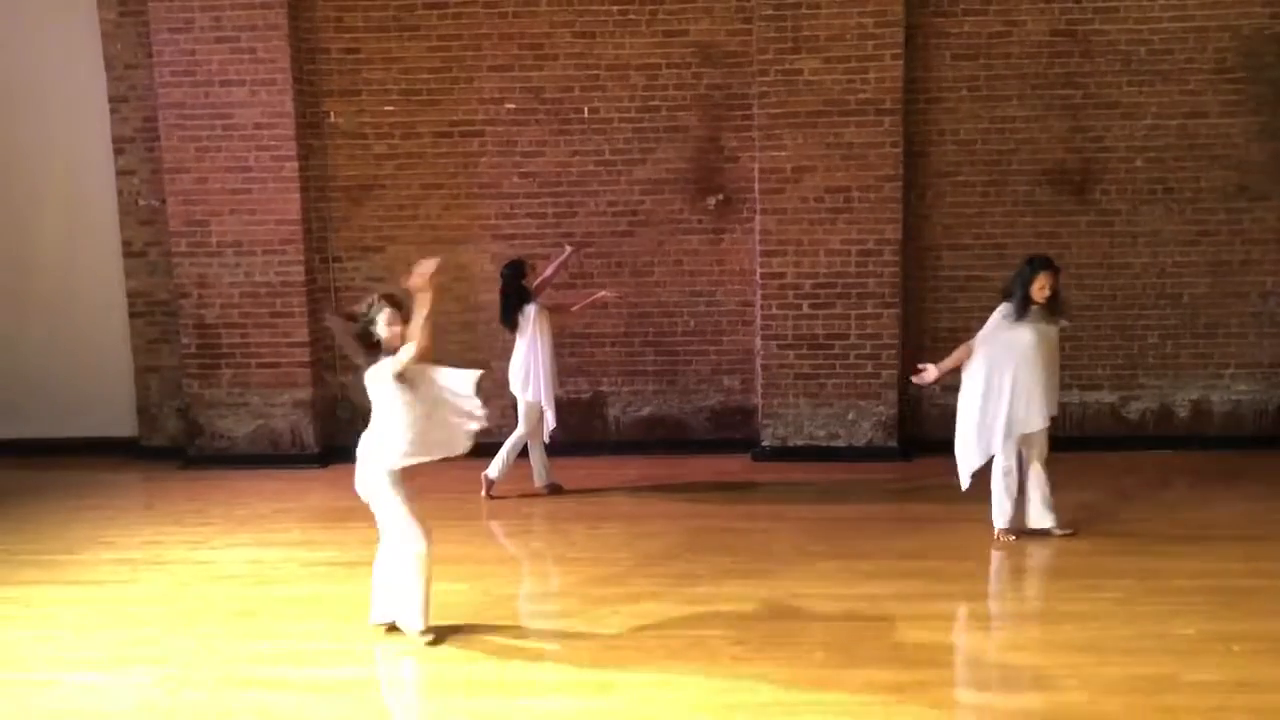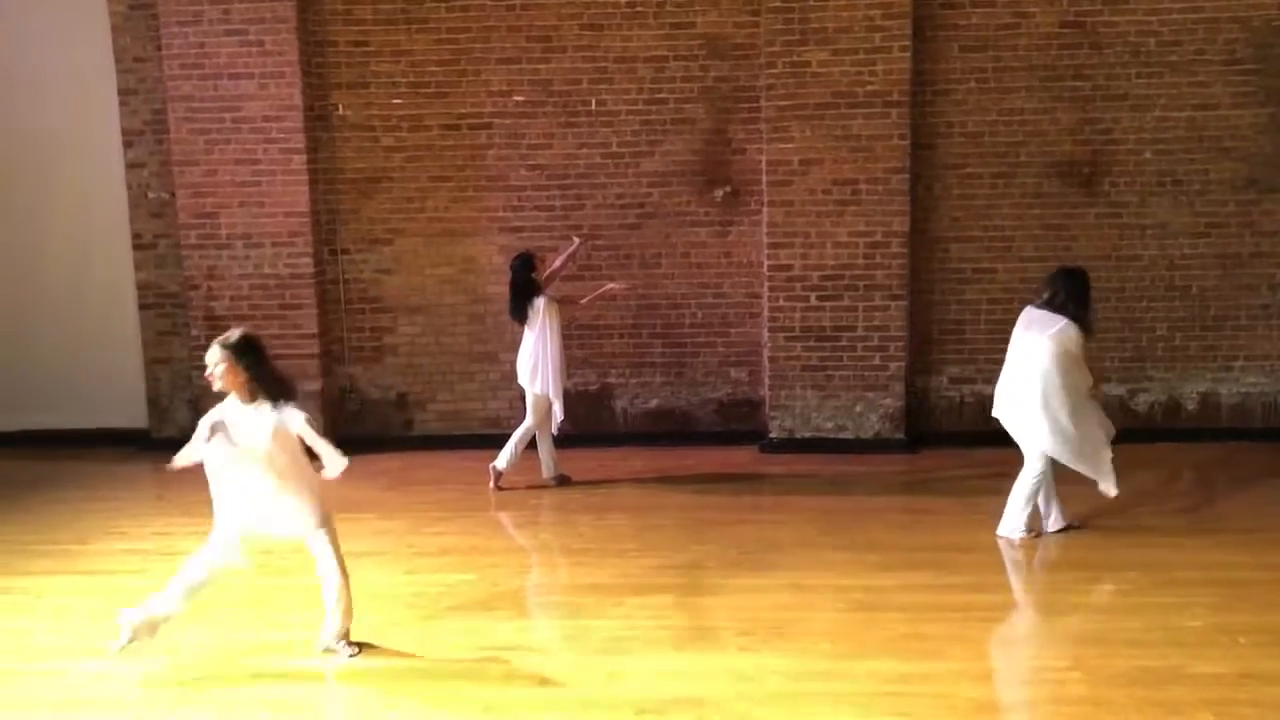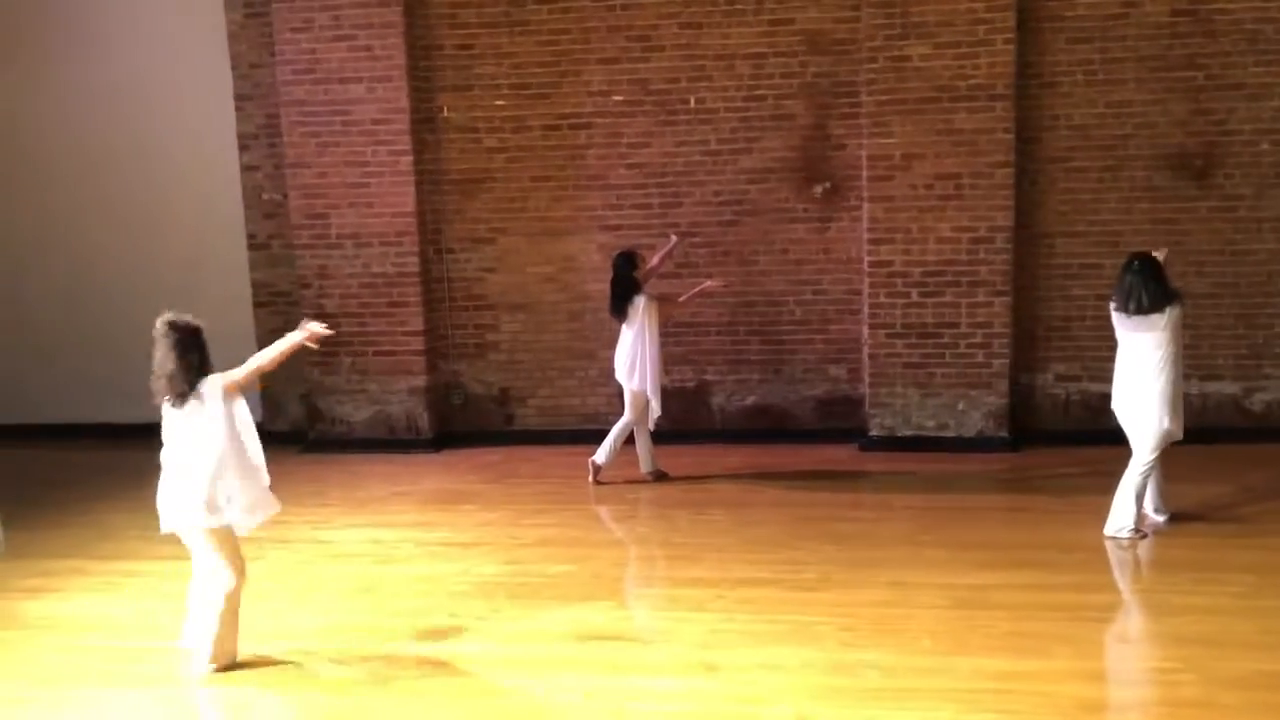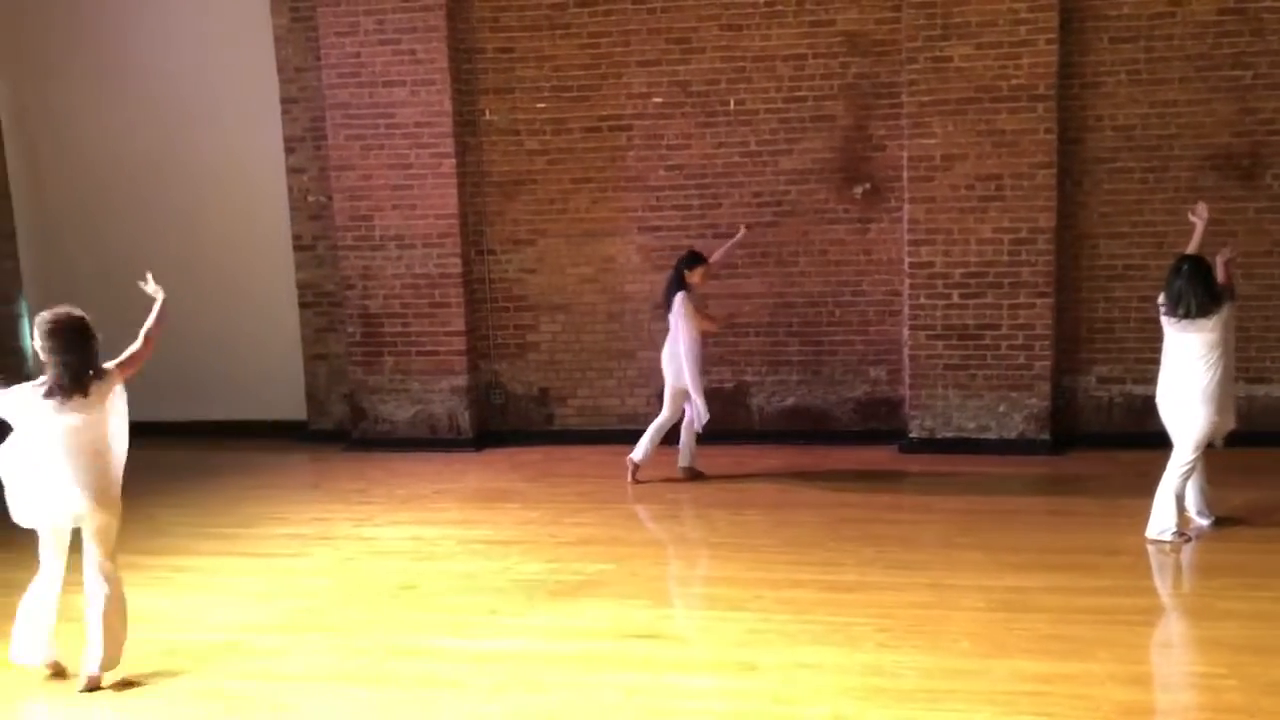
dt=1s
person 1, frame 1
left shoulder: (395, 365)
right shoulder: (385, 367)
right elbow: (417, 346)
right wrist: (423, 296)
left hip: (381, 466)
right hip: (381, 468)
left knee: (392, 541)
right knee: (412, 542)
left ankle: (386, 613)
right ankle: (411, 619)
person 1, frame 2
left shoulder: (281, 406)
right shoulder: (217, 418)
left elbow: (305, 430)
right elbow: (194, 448)
left wrist: (331, 455)
right wrist: (193, 454)
left hip: (299, 502)
right hip: (247, 509)
left knee: (331, 573)
right knee: (199, 570)
left ankle: (336, 635)
right ankle: (146, 621)
person 1, frame 3
left shoulder: (173, 399)
right shoulder: (211, 387)
right elbow: (253, 366)
right wrist: (298, 335)
left hip: (176, 498)
right hip: (202, 500)
left knee: (208, 567)
right knee: (228, 574)
left ankle: (198, 641)
right ankle: (214, 655)
person 1, frame 4
right shoulder: (102, 383)
right elbow: (142, 348)
right wrist: (159, 302)
left hip: (54, 498)
right hip: (98, 496)
left knee: (51, 573)
right knee: (102, 576)
left ankle: (40, 653)
right ankle: (97, 666)
person 2, frame 1
left shoulder: (1048, 316)
right shoulder: (1008, 313)
right elbow: (974, 345)
right wrist: (940, 368)
left hip: (1038, 401)
right hip: (1010, 400)
left knee: (1037, 459)
right knee: (1007, 460)
left ankle: (1042, 518)
right ankle: (1002, 521)
person 2, frame 2
left shoulder: (1029, 314)
right shoulder: (1069, 330)
right elbow: (1078, 372)
right wrist: (1091, 389)
left hip: (1012, 398)
right hip: (1034, 404)
left knee: (1041, 460)
right knee: (1037, 464)
left ankle: (1054, 519)
right ankle: (1013, 526)
person 2, frame 3
left shoulder: (1118, 311)
right shoulder: (1171, 314)
left elbow: (1133, 292)
right elbow: (1169, 295)
left wrist: (1153, 263)
right wrist: (1156, 269)
left hip: (1126, 398)
right hip: (1155, 400)
left knee: (1148, 455)
right knee: (1144, 461)
left ankle: (1154, 510)
right ankle: (1121, 524)
person 2, frame 4
left shoulder: (1167, 309)
right shoulder: (1218, 314)
left elbow: (1185, 270)
right elbow: (1225, 290)
left wrist: (1199, 226)
right wrist: (1223, 265)
left hip: (1169, 396)
right hip: (1199, 401)
left knee: (1191, 454)
right knee: (1184, 460)
left ankle: (1200, 513)
right ankle: (1162, 527)
person 3, frame 1
left shoulder: (532, 305)
right shoulder: (528, 303)
left elbow: (567, 310)
right elbow: (549, 275)
left wrist: (597, 297)
right wrist: (568, 254)
left hip: (533, 372)
right hip: (528, 373)
left knee: (535, 430)
right knee: (525, 430)
left ankle: (544, 480)
right ankle: (491, 474)
person 3, frame 2
left shoulder: (538, 298)
right shoulder: (538, 299)
right wrist: (576, 247)
left hip: (540, 365)
right hip: (537, 366)
left knee: (543, 421)
right knee: (533, 422)
left ankle: (552, 472)
right ankle: (499, 466)
person 3, frame 3
left shoulder: (631, 294)
right shoulder: (642, 301)
left elbow: (656, 268)
right elbow: (676, 300)
left wrist: (674, 248)
right wrist: (700, 282)
left hip: (634, 362)
right hip: (636, 364)
left knee: (641, 418)
right knee: (631, 418)
left ankle: (649, 467)
right ankle: (598, 460)
person 3, frame 4
left shoulder: (685, 290)
right shoulder: (684, 299)
left elbow: (714, 260)
right elbow: (710, 325)
left wrist: (738, 239)
left hip: (684, 361)
right hip: (680, 362)
left knee: (693, 411)
right knee: (669, 415)
left ankle: (686, 463)
right ankle: (636, 458)
